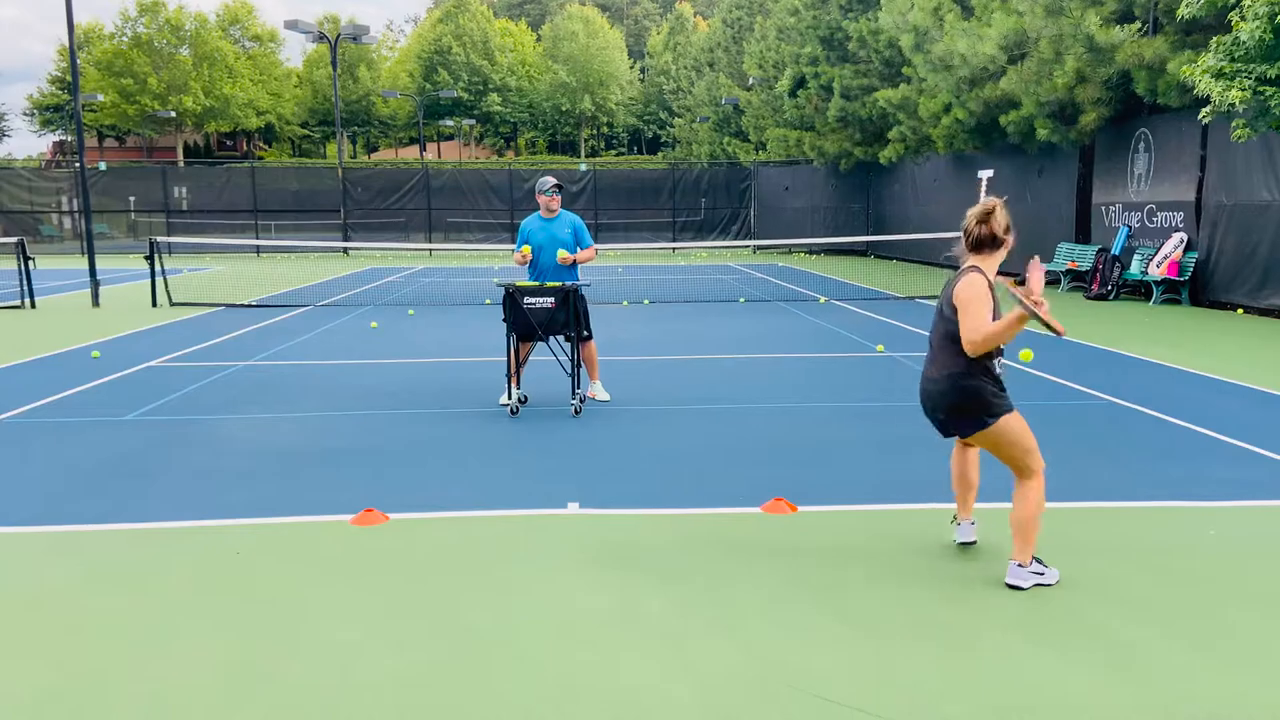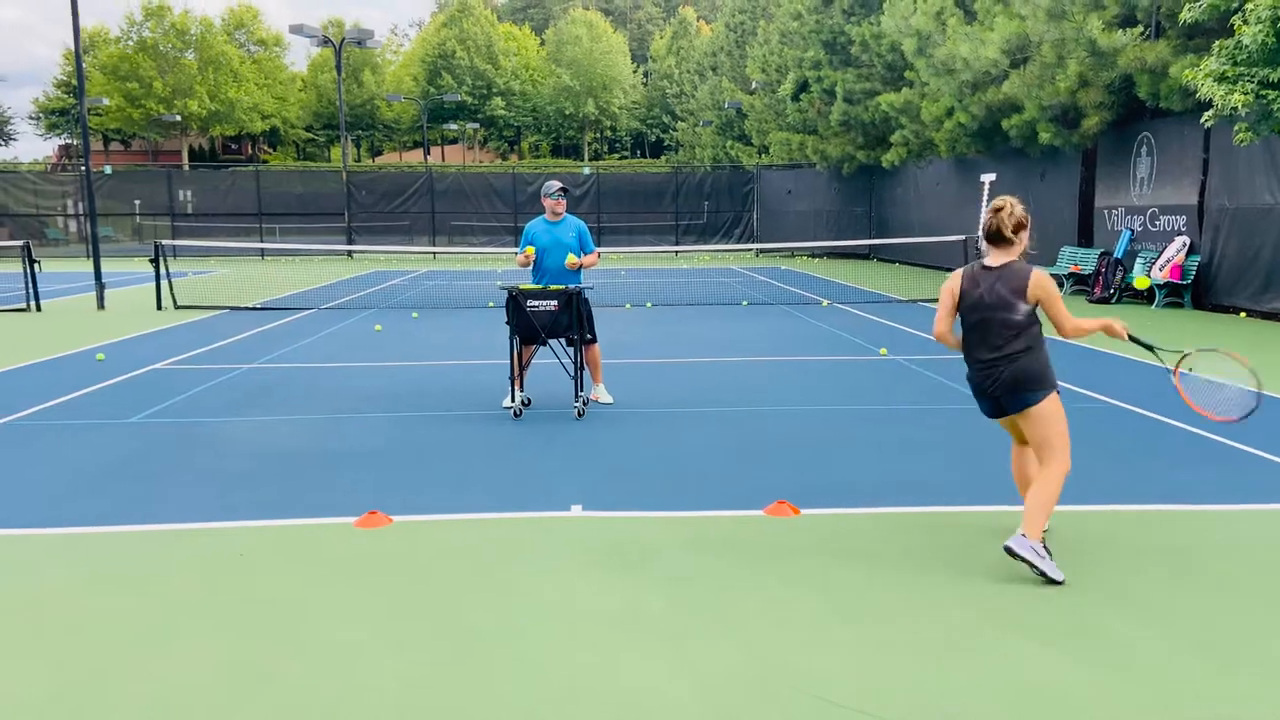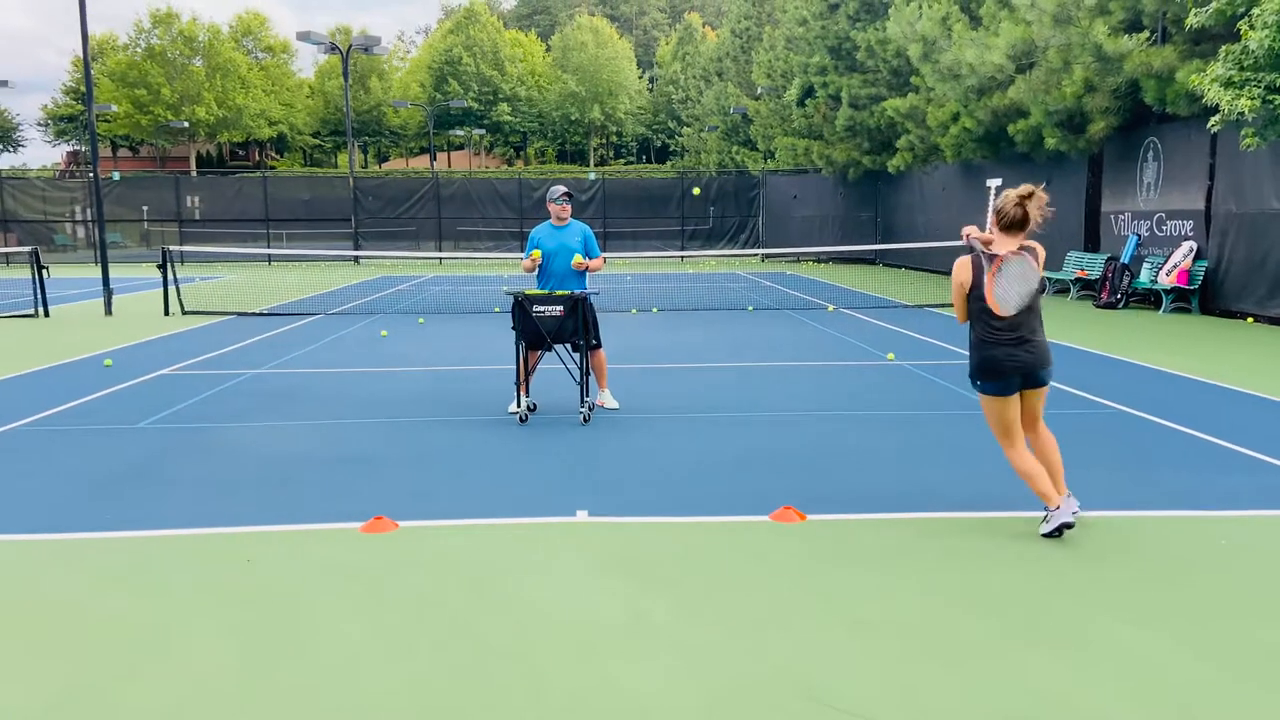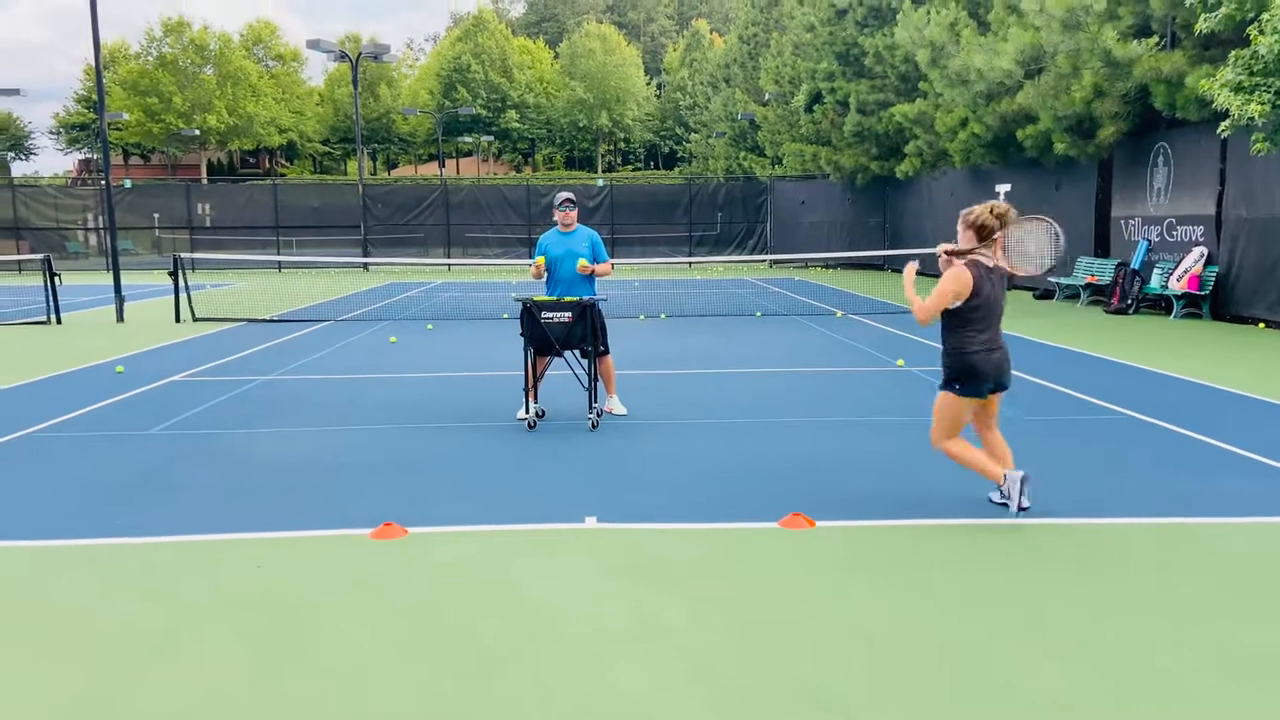
dt=0.3s
person 1, frame 1
left shoulder: (972, 279)
right shoulder: (973, 282)
right elbow: (975, 346)
left wrist: (1027, 310)
right wrist: (1021, 312)
left hip: (938, 393)
right hip: (970, 395)
left knee: (968, 442)
right knee: (1032, 473)
left ankle: (963, 521)
right ankle: (1023, 565)
person 1, frame 2
left shoulder: (959, 279)
right shoulder: (1034, 276)
left elbow: (941, 332)
right elbow: (1068, 328)
right wrist: (1105, 324)
left hip: (987, 384)
right hip: (1029, 379)
left knee: (1022, 442)
right knee: (1056, 463)
left ankle: (1035, 516)
right ankle: (1027, 538)
person 1, frame 3
left shoulder: (965, 265)
right shoulder: (1036, 255)
left elbow: (962, 315)
right wrist: (984, 239)
left hip: (990, 363)
right hip: (1034, 357)
left knee: (1013, 444)
right knee: (1034, 428)
left ankle: (1058, 509)
right ankle: (1064, 498)
person 1, frame 4
left shoulder: (960, 274)
right shoulder: (997, 269)
left elbow: (924, 316)
left wrist: (909, 285)
right wrist: (949, 259)
left hip: (967, 367)
right hip: (997, 361)
left knee: (943, 440)
right knee: (987, 428)
left ankle: (1009, 478)
right ankle: (1009, 493)
person 2, frame 1
left shoulder: (573, 220)
right shoulder: (527, 224)
left elbow: (591, 251)
right elbow: (517, 255)
left wrist: (573, 258)
right wrist: (522, 258)
left knee: (585, 338)
right knee: (522, 340)
left ankle: (595, 385)
right ankle: (512, 388)
person 2, frame 2
left shoulder: (578, 225)
right shoulder: (532, 227)
left elbow: (594, 257)
right elbow: (520, 259)
left wrist: (580, 263)
right wrist: (525, 259)
left knee: (589, 342)
right knee: (525, 343)
left ankle: (598, 388)
right ankle: (516, 390)
person 2, frame 3
left shoulder: (583, 230)
right shoulder: (537, 232)
left elbow: (599, 262)
right elbow: (525, 266)
left wrist: (586, 265)
right wrist: (532, 263)
left knee: (594, 347)
right knee: (531, 348)
left ankle: (604, 393)
right ankle: (521, 396)
person 2, frame 4
left shoulder: (590, 236)
right shoulder: (545, 239)
left elbow: (607, 267)
right elbow: (538, 272)
left wrist: (593, 269)
right wrist: (537, 270)
left knee: (602, 353)
right knee: (540, 354)
left ankle: (612, 399)
right ankle: (530, 402)
